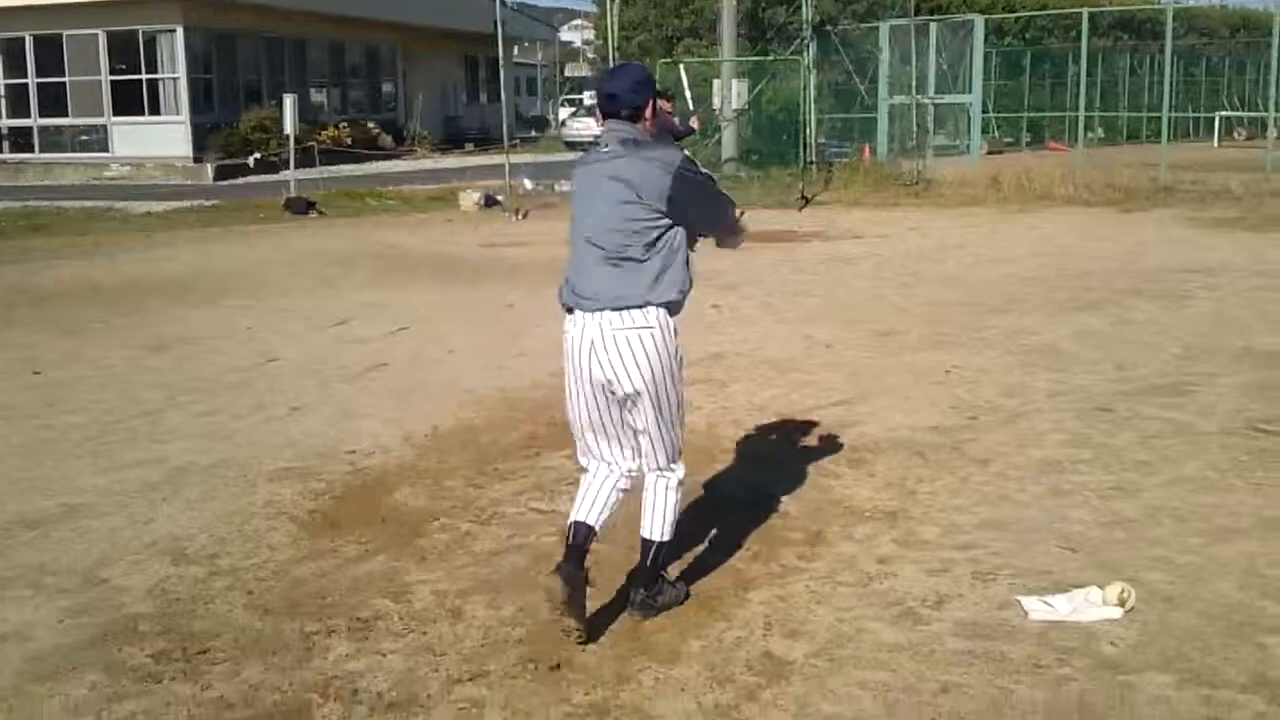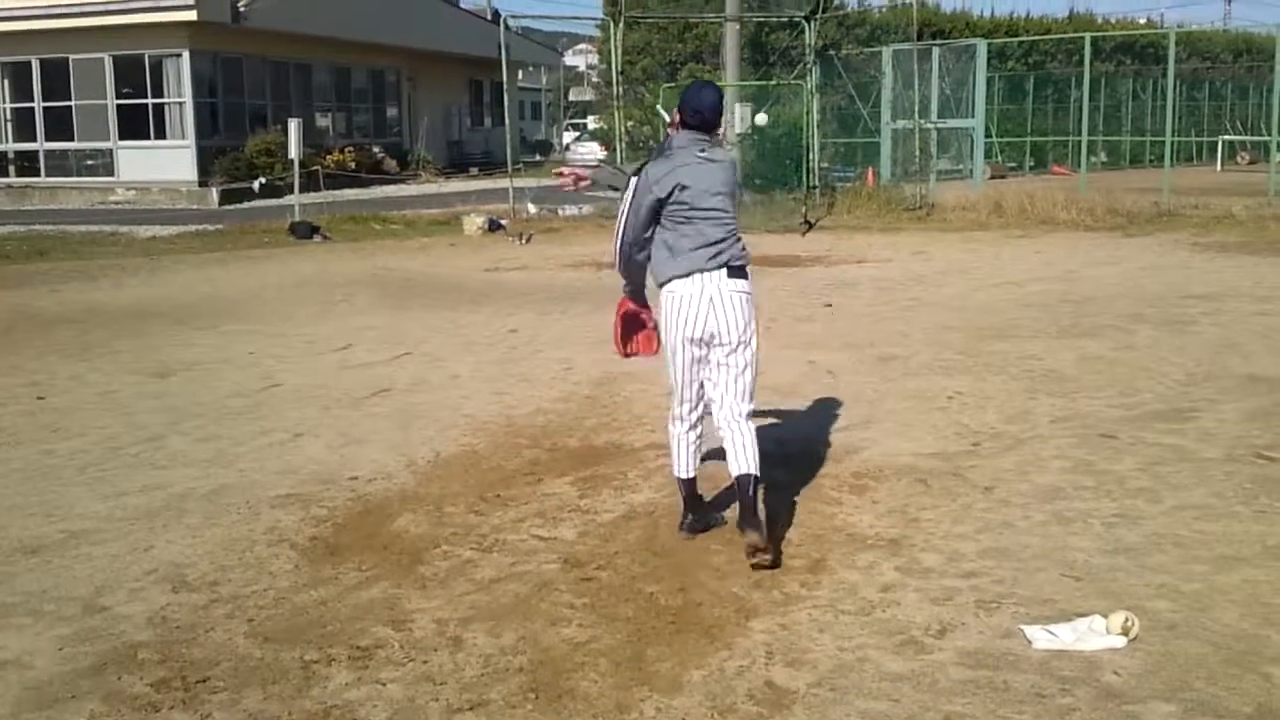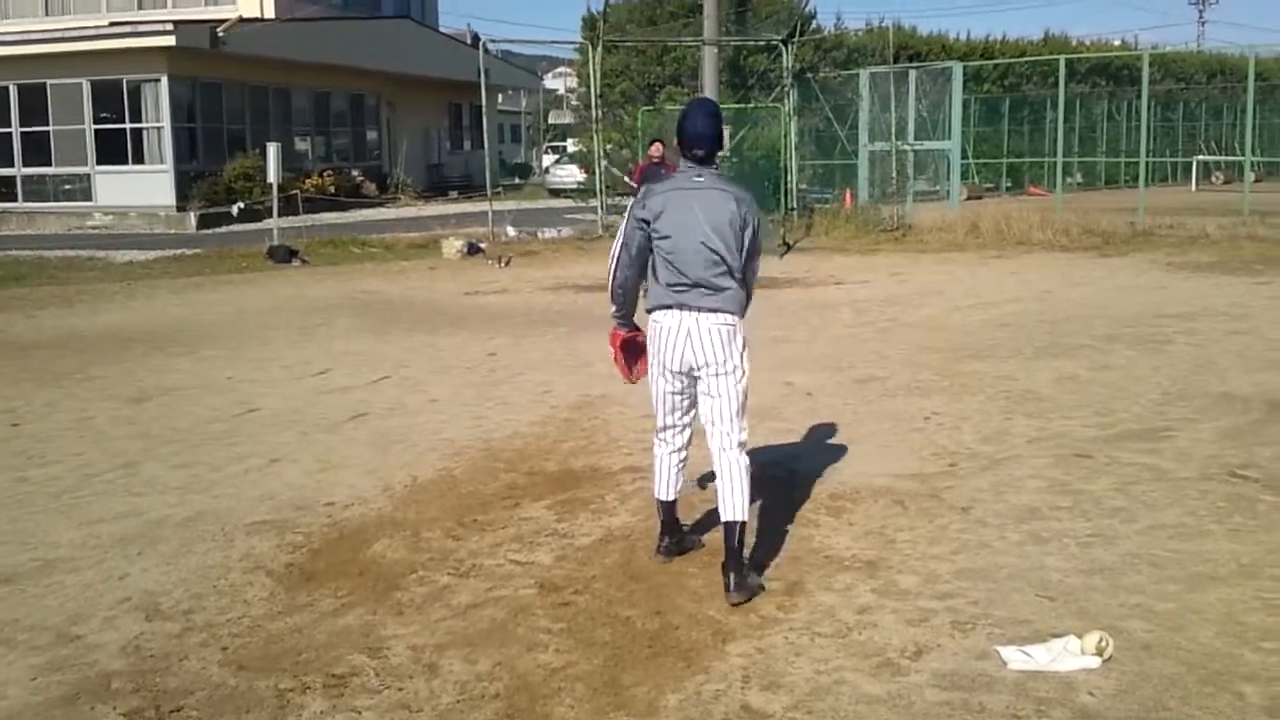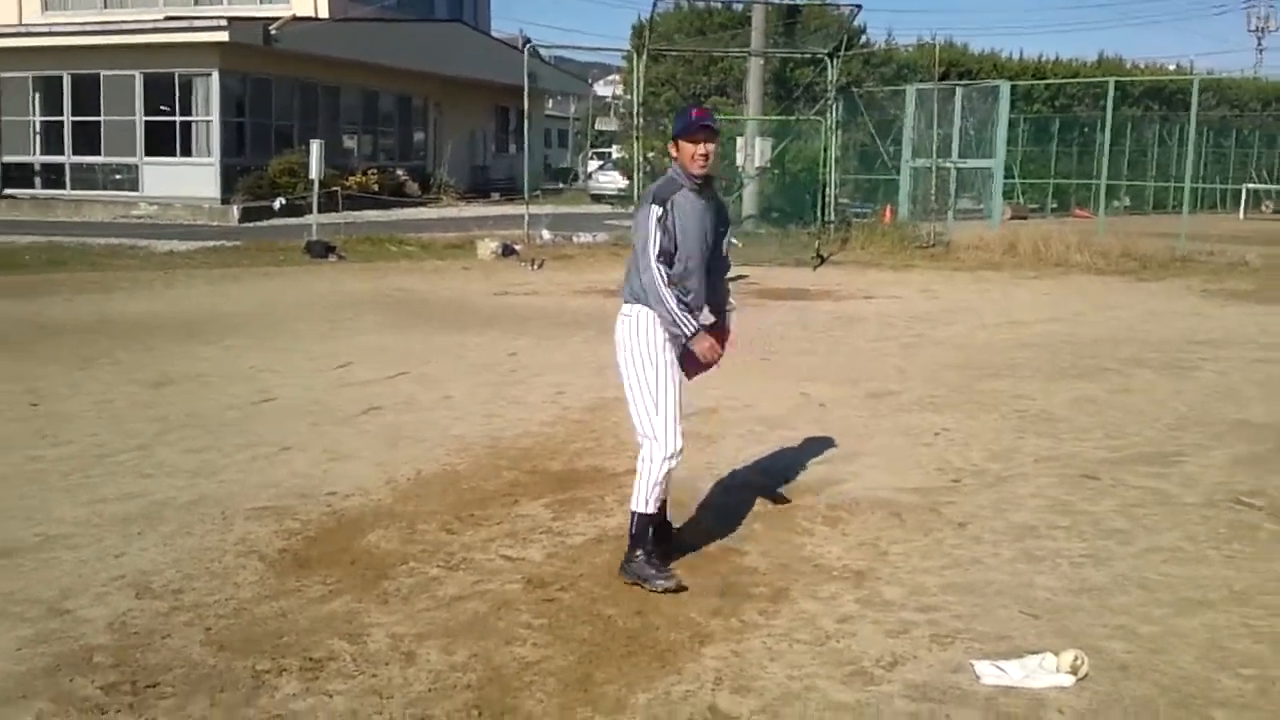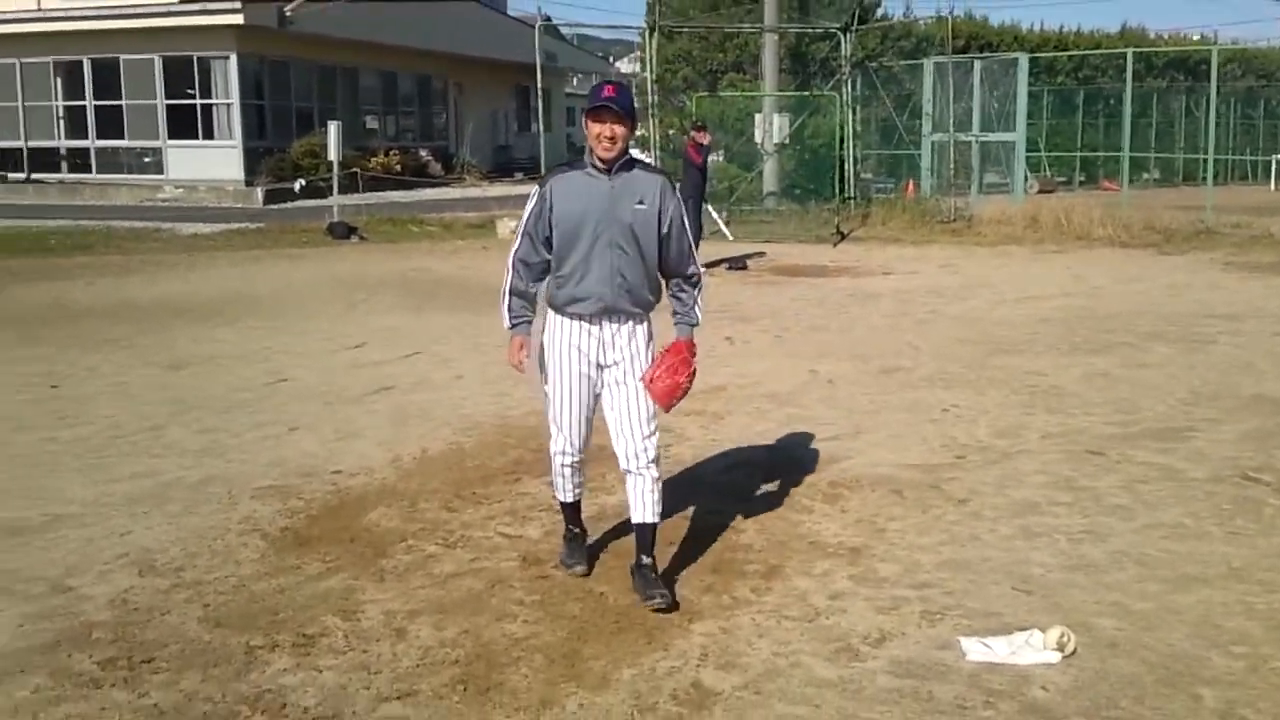
dt=1s
person 1, frame 1
left shoulder: (583, 170)
right shoulder: (669, 164)
right elbow: (715, 214)
right wrist: (732, 228)
left hip: (582, 331)
right hip: (643, 331)
left knee: (607, 464)
right knee: (663, 465)
left ankle: (572, 566)
right ankle: (648, 583)
person 1, frame 2
left shoulder: (656, 172)
right shoulder: (726, 165)
left elbow: (630, 243)
left wrist: (635, 294)
right wrist: (594, 177)
left hip: (681, 296)
right hip: (732, 292)
left knee: (686, 412)
right knee: (734, 413)
left ankle: (694, 508)
right ankle: (750, 514)
person 1, frame 3
left shoulder: (652, 197)
right shoulder: (740, 201)
left elbow: (626, 267)
right elbow: (748, 273)
left wrist: (622, 319)
left hip: (667, 327)
right hip: (721, 329)
left knee: (670, 436)
right knee: (729, 444)
left ankle: (670, 534)
right ankle: (735, 570)
person 1, frame 4
left shoulder: (711, 200)
right shoulder: (663, 199)
left elbow: (715, 266)
right elbow: (655, 276)
left wrist: (722, 314)
right wrist: (696, 332)
left hip: (670, 328)
right hip: (648, 326)
left knee: (659, 438)
right knee: (664, 441)
left ankle: (658, 534)
right ankle: (638, 554)
person 1, frame 5
left shoulder: (656, 187)
right shoulder: (557, 186)
left elbow: (681, 264)
right elbow: (526, 259)
left wrist: (686, 328)
right wrist: (518, 326)
left hip: (629, 333)
right hip: (569, 331)
left knee: (641, 451)
right knee: (567, 445)
left ankle: (645, 563)
right ankle: (573, 532)
